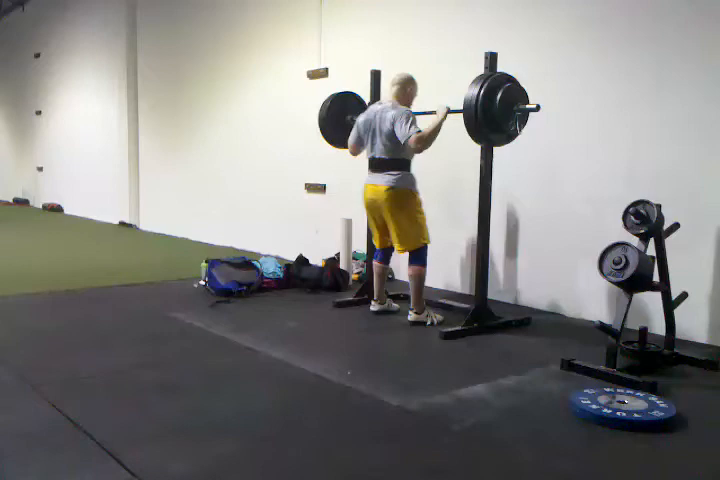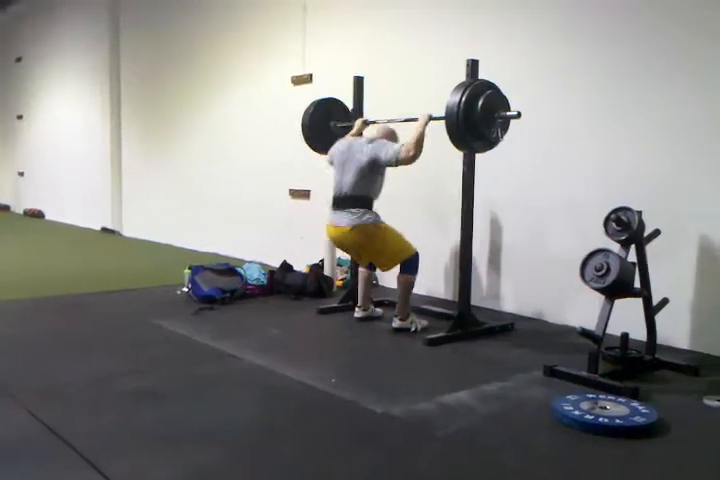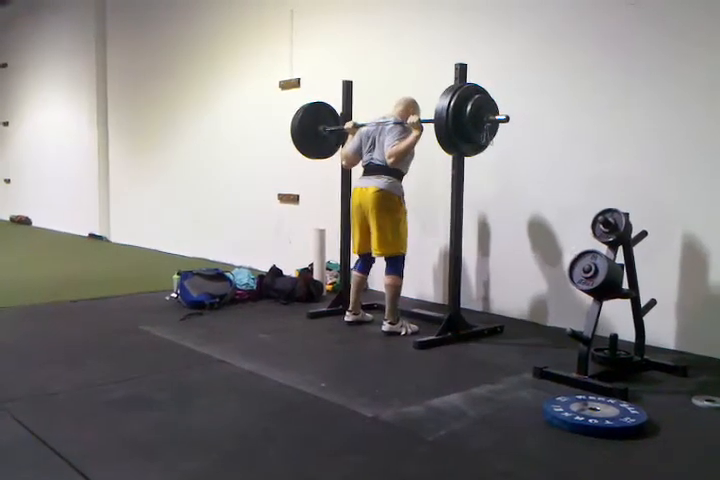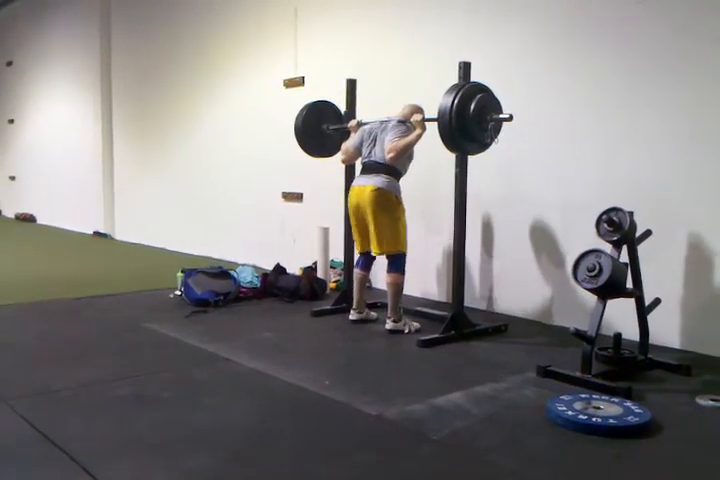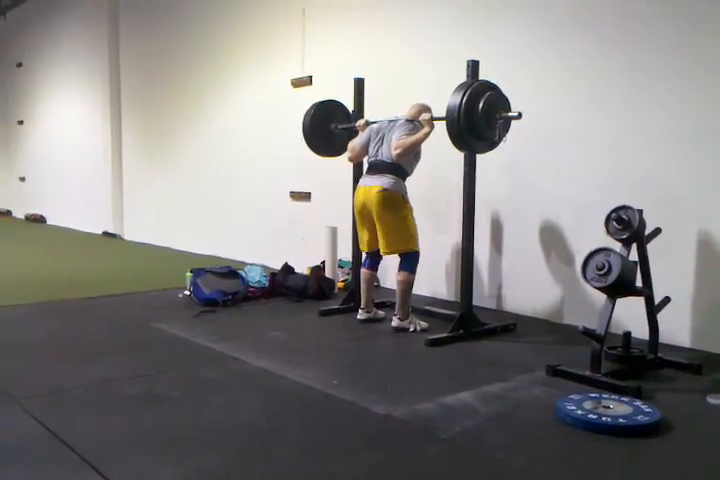
dt=1s
person 1, frame 1
left shoulder: (367, 114)
right shoulder: (400, 114)
left elbow: (353, 149)
right elbow: (417, 144)
right wrist: (440, 118)
left hip: (371, 187)
right hip: (396, 189)
left knee: (383, 246)
right knee: (417, 248)
left ankle: (379, 300)
right ankle: (418, 311)
person 1, frame 2
left shoulder: (347, 145)
right shoulder: (379, 148)
left elbow: (331, 158)
right elbow: (409, 154)
left wrist: (355, 131)
right wrist: (421, 126)
left hip: (335, 227)
right hip: (359, 226)
left knee: (369, 258)
right knee: (409, 258)
left ankle: (363, 307)
right ankle: (402, 318)
person 1, frame 3
left shoulder: (368, 128)
right shoulder: (398, 128)
left elbow: (346, 161)
right elbow: (393, 158)
left wrist: (351, 135)
right wrist: (416, 133)
left hip: (360, 192)
right hip: (384, 193)
left knee: (365, 256)
right knee: (395, 258)
left ankle: (353, 311)
right ankle: (392, 321)
person 1, frame 4
left shoulder: (369, 128)
right shoulder: (400, 128)
left elbow: (345, 157)
right elbow: (392, 154)
left wrist: (353, 133)
right wrist: (418, 132)
left hip: (357, 191)
right hip: (381, 192)
left knee: (366, 253)
right knee: (396, 256)
left ankle: (358, 309)
right ankle: (394, 319)
person 1, frame 5
left shoulder: (376, 127)
right shoulder: (408, 127)
left elbow: (352, 155)
right elbow: (398, 151)
left wrist: (361, 132)
right wrist: (426, 130)
left hip: (363, 191)
right hip: (387, 192)
left knee: (372, 253)
right knee: (409, 254)
left ankle: (366, 309)
right ankle: (402, 317)
